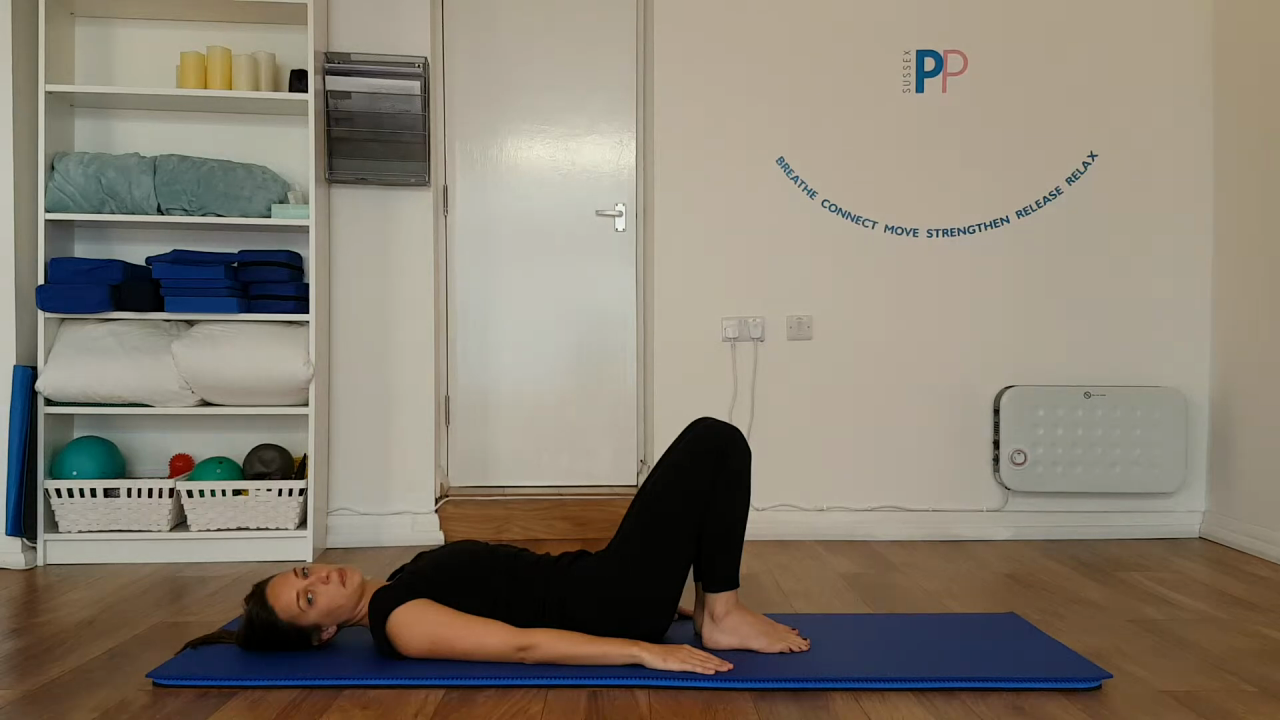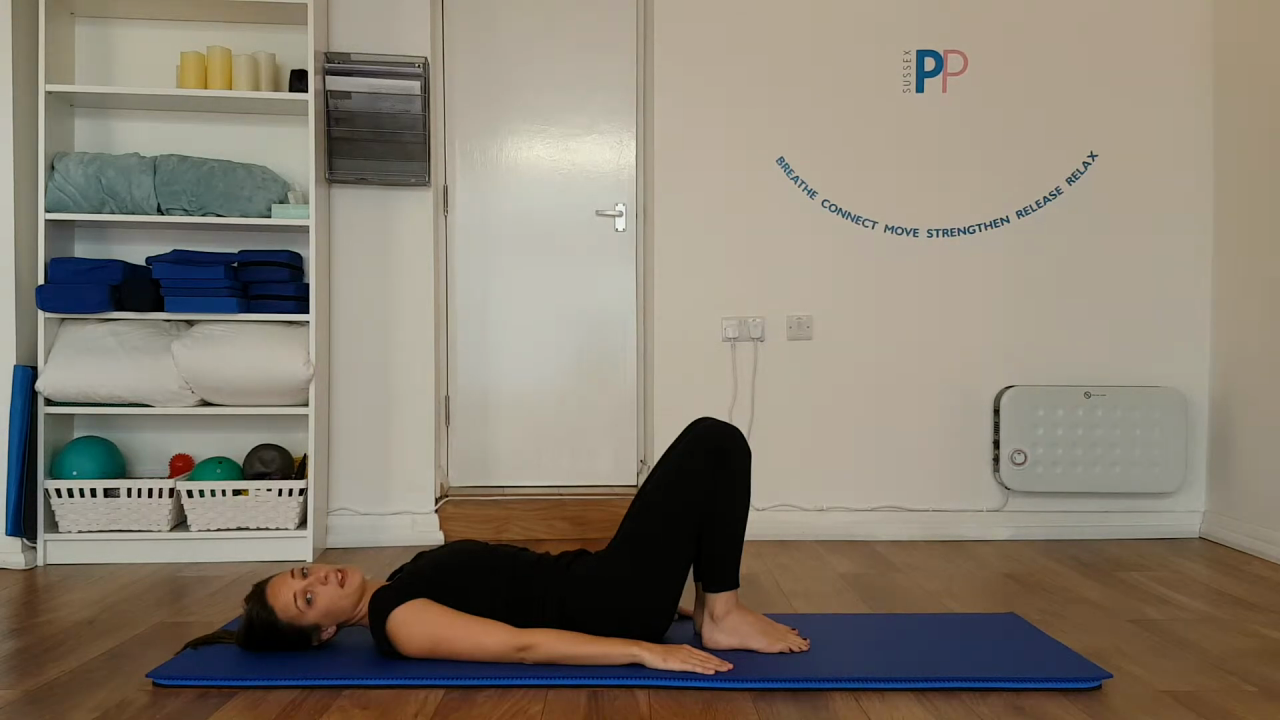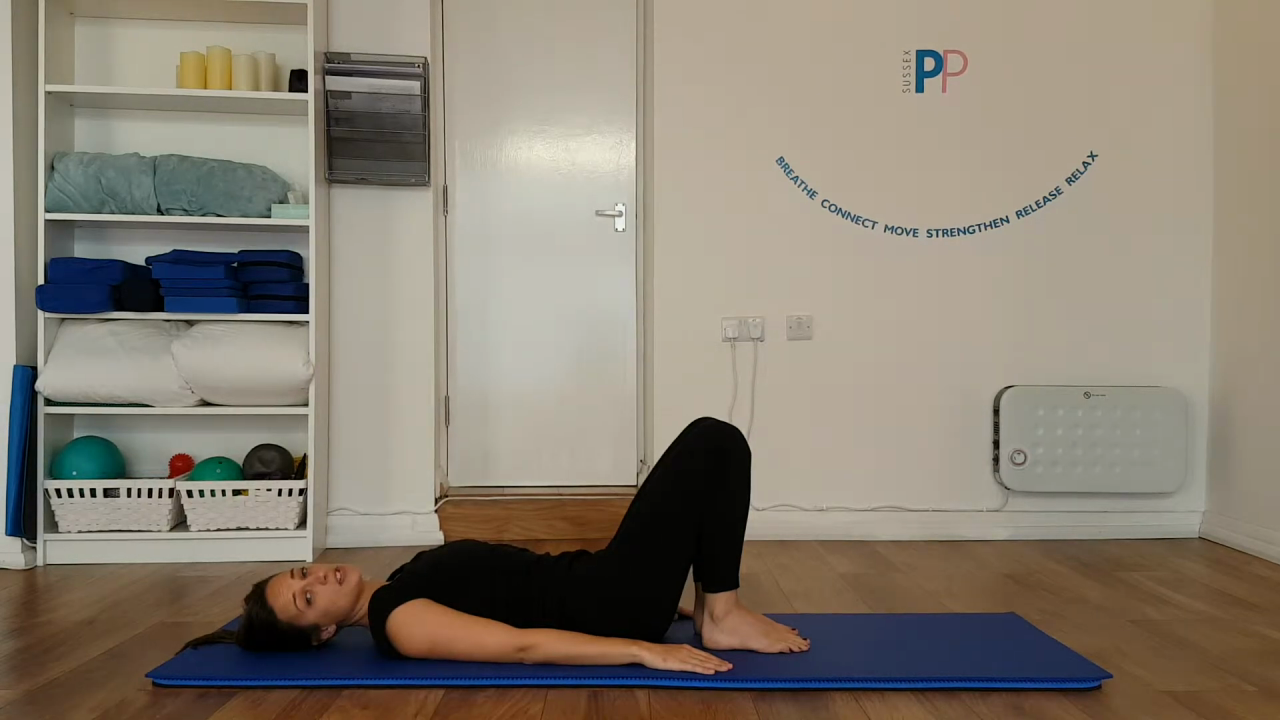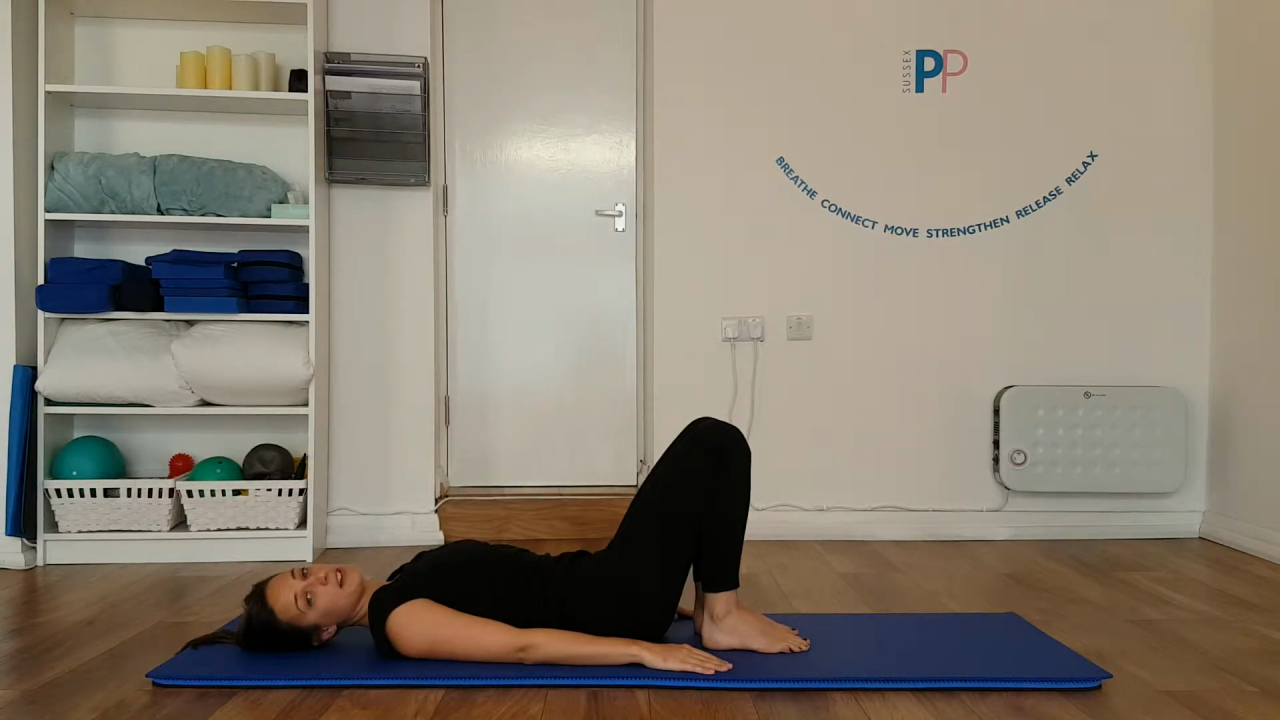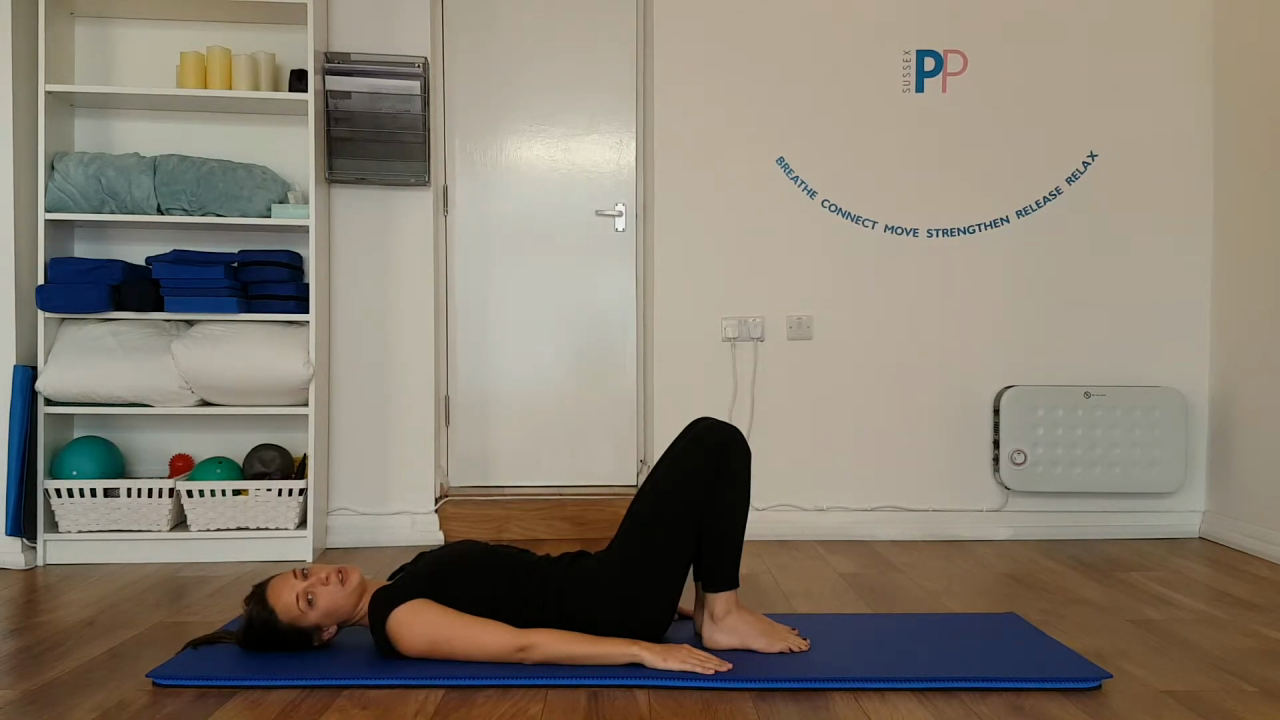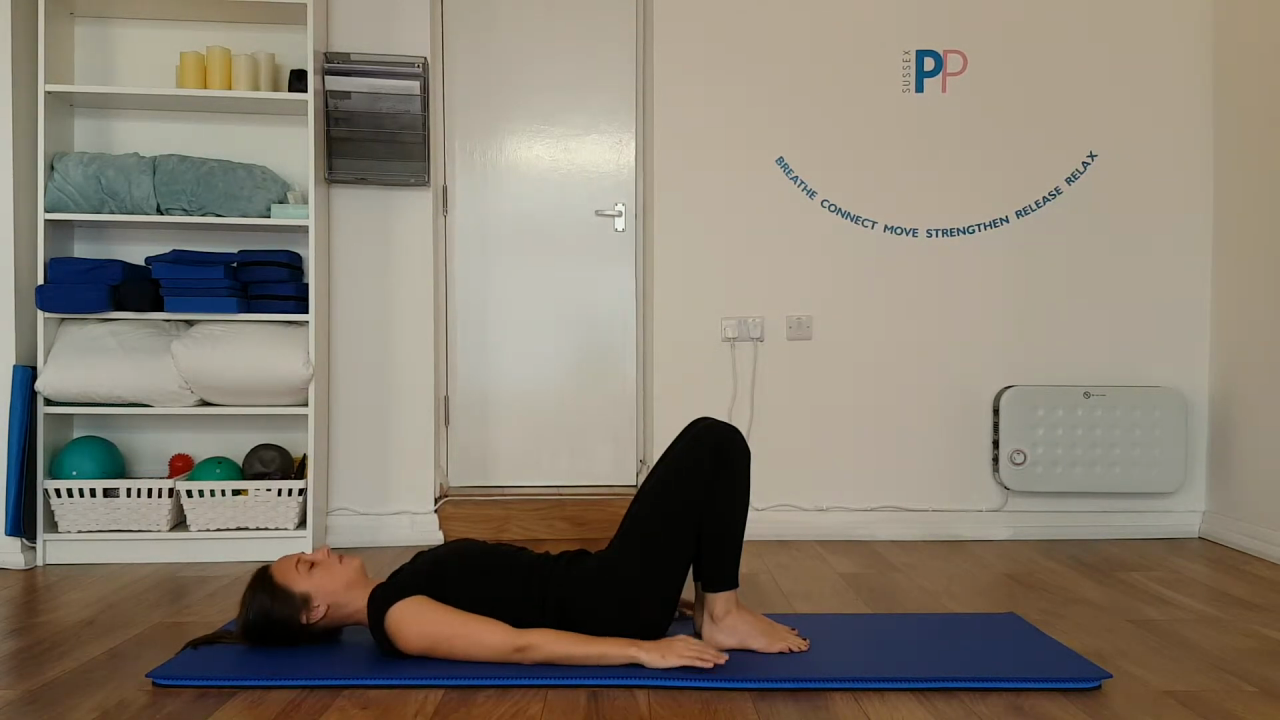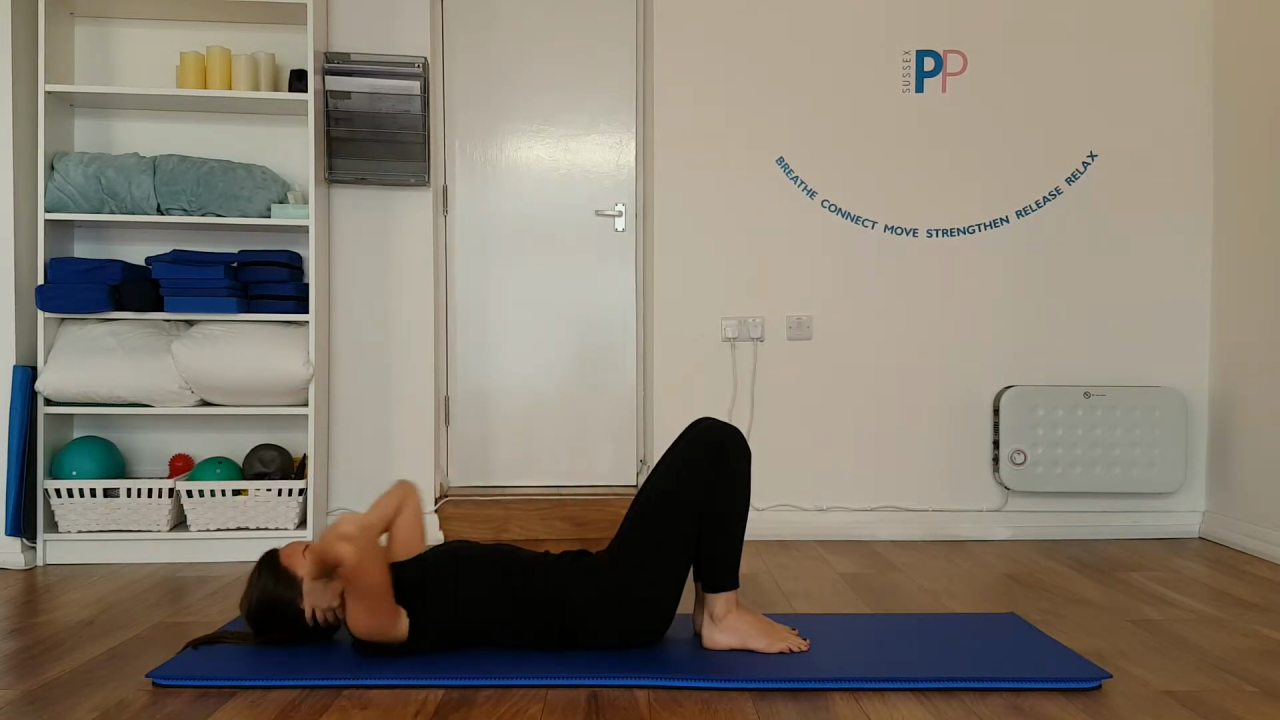
dt=0.7s
person 1, frame 1
left shoulder: (401, 588)
right shoulder: (399, 624)
right elbow: (523, 644)
left wrist: (662, 601)
right wrist: (646, 650)
left hip: (591, 584)
right hip: (611, 607)
left knee: (710, 441)
right knee: (713, 446)
left ankle: (714, 609)
right ankle: (722, 617)
person 1, frame 2
left shoulder: (400, 588)
right shoulder: (398, 623)
right elbow: (523, 644)
left wrist: (664, 600)
right wrist: (645, 650)
left hip: (587, 581)
right hip: (609, 610)
left knee: (711, 439)
right knee: (714, 444)
left ankle: (713, 610)
right ankle: (722, 619)
person 1, frame 3
left shoulder: (401, 589)
right shoulder: (398, 624)
right elbow: (523, 644)
left wrist: (665, 602)
right wrist: (645, 650)
left hip: (593, 585)
right hip: (611, 609)
left knee: (711, 442)
right knee: (714, 445)
left ankle: (714, 610)
right ankle: (723, 620)
person 1, frame 4
left shoulder: (402, 589)
right shoulder: (399, 624)
right elbow: (522, 644)
left wrist: (660, 601)
right wrist: (645, 650)
left hip: (591, 582)
right hip: (611, 610)
left knee: (711, 438)
right knee: (714, 445)
left ankle: (713, 609)
right ankle: (722, 619)
person 1, frame 5
left shoulder: (401, 590)
right shoulder: (400, 625)
right elbow: (523, 645)
left wrist: (659, 601)
right wrist: (644, 649)
left hip: (593, 584)
right hip: (612, 609)
left knee: (711, 440)
right knee: (714, 445)
left ankle: (714, 609)
right ankle: (722, 619)
person 1, frame 6
left shoulder: (399, 593)
right shoulder: (398, 620)
right elbow: (521, 645)
left wrist: (664, 593)
right wrist: (642, 648)
left hip: (593, 585)
right hip: (610, 608)
left knee: (710, 441)
right knee: (714, 444)
left ankle: (715, 610)
right ankle: (723, 618)
person 1, frame 7
left shoulder: (392, 586)
right shoulder: (376, 620)
left elbow: (404, 494)
right elbow: (348, 552)
left wrist: (344, 542)
right wrist: (329, 554)
left hip: (590, 589)
right hip: (610, 612)
left knee: (711, 440)
right knee: (715, 444)
left ankle: (716, 610)
right ankle: (724, 619)
